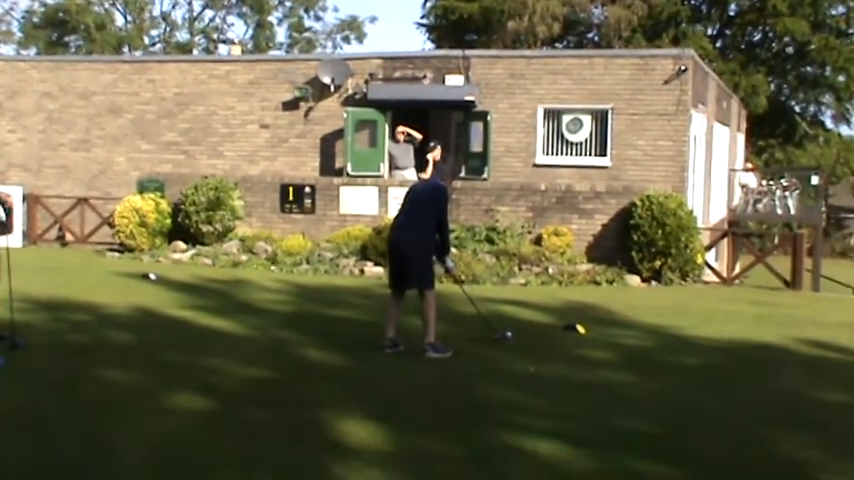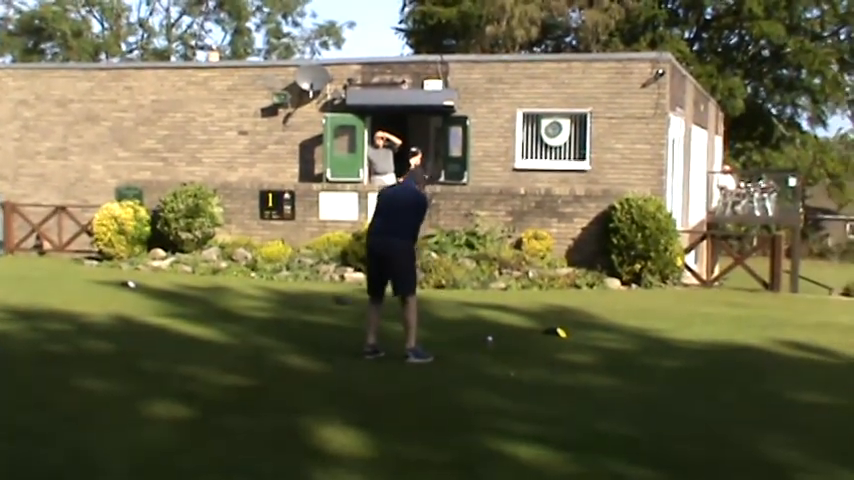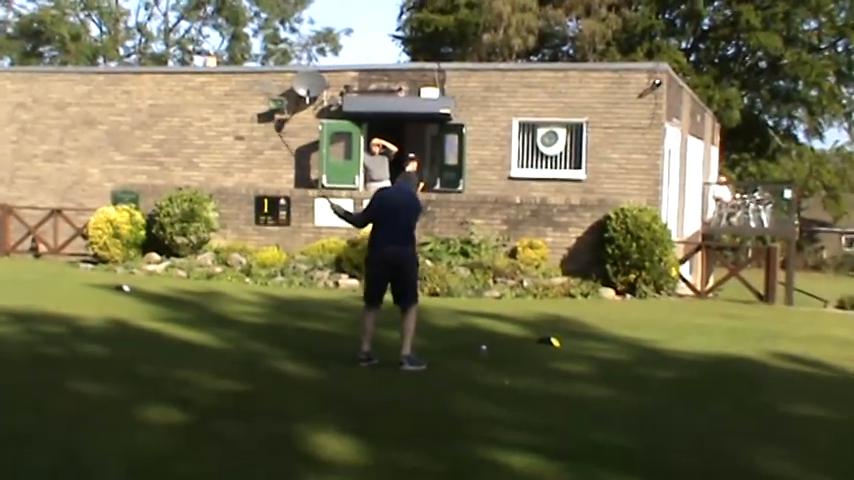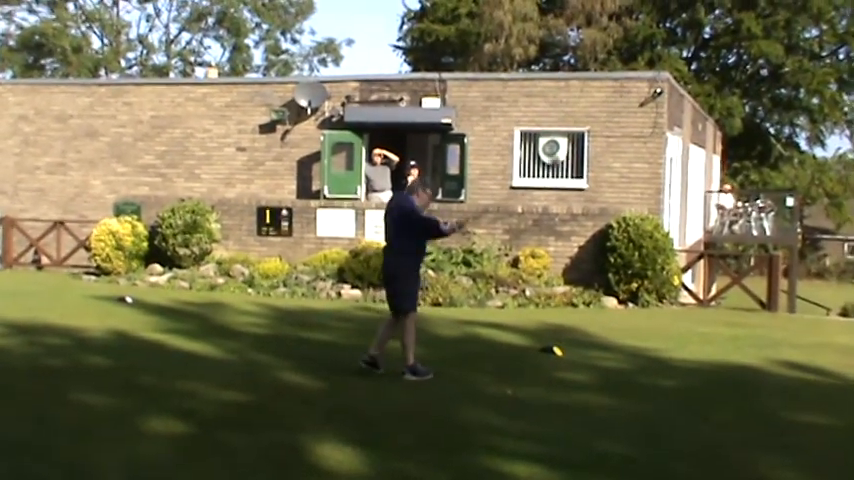
dt=0.4s
person 1, frame 1
left shoulder: (416, 188)
right shoulder: (440, 189)
right elbow: (441, 224)
left wrist: (439, 253)
right wrist: (445, 256)
left hip: (397, 237)
right hip: (416, 242)
left knee: (397, 291)
right knee: (427, 291)
left ankle: (390, 339)
right ankle: (430, 343)
person 1, frame 2
left shoulder: (385, 192)
right shoulder: (420, 198)
right elbow: (414, 229)
right wrist: (410, 256)
left hip: (375, 243)
right hip: (399, 246)
left knee: (375, 297)
right knee: (409, 298)
left ankle: (371, 345)
right ankle: (412, 348)
person 1, frame 3
left shoulder: (382, 195)
right shoulder: (416, 204)
left elbow: (362, 221)
left wrist: (342, 212)
left hip: (379, 254)
right hip: (405, 255)
left knee: (371, 305)
right knee: (410, 306)
left ankle: (365, 352)
right ankle: (406, 354)
person 1, frame 4
left shoulder: (397, 204)
right shoulder: (404, 205)
left elbow: (424, 232)
right elbow: (425, 226)
left wrist: (445, 228)
right wrist: (445, 229)
left hip: (394, 263)
right hip: (403, 265)
left knee: (398, 314)
right knee: (408, 314)
left ankle: (372, 355)
right ankle: (410, 365)
